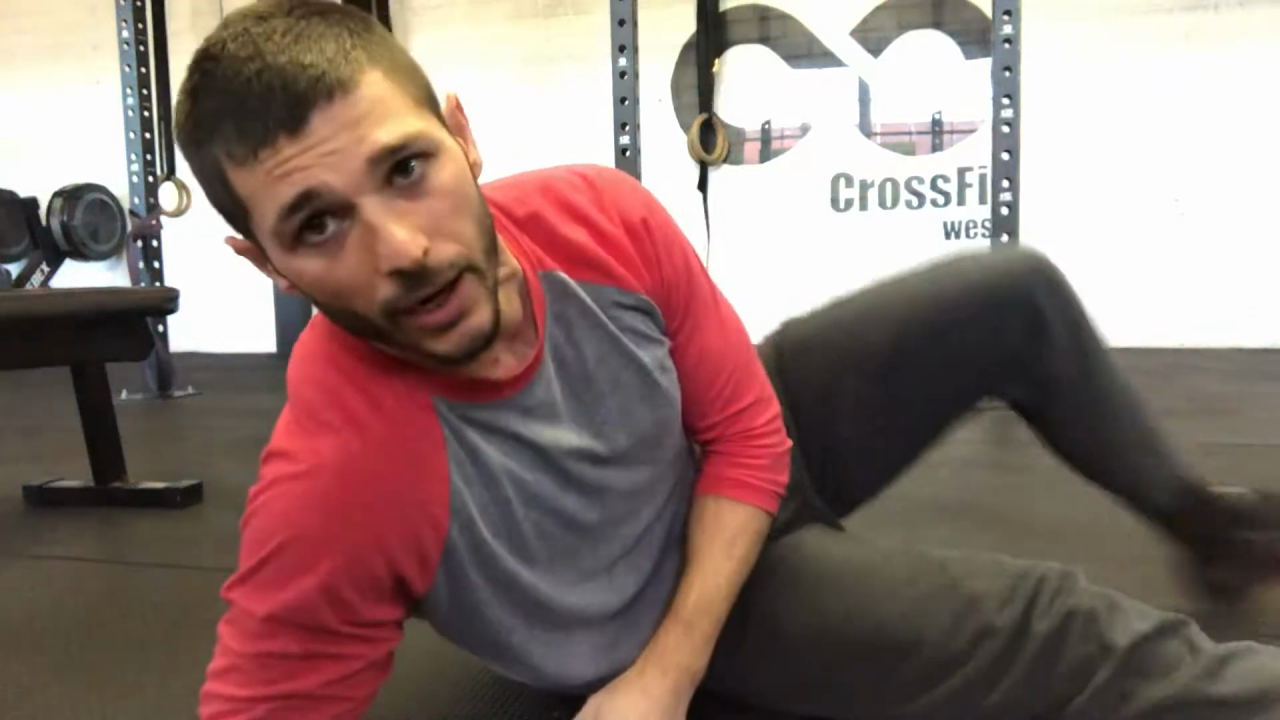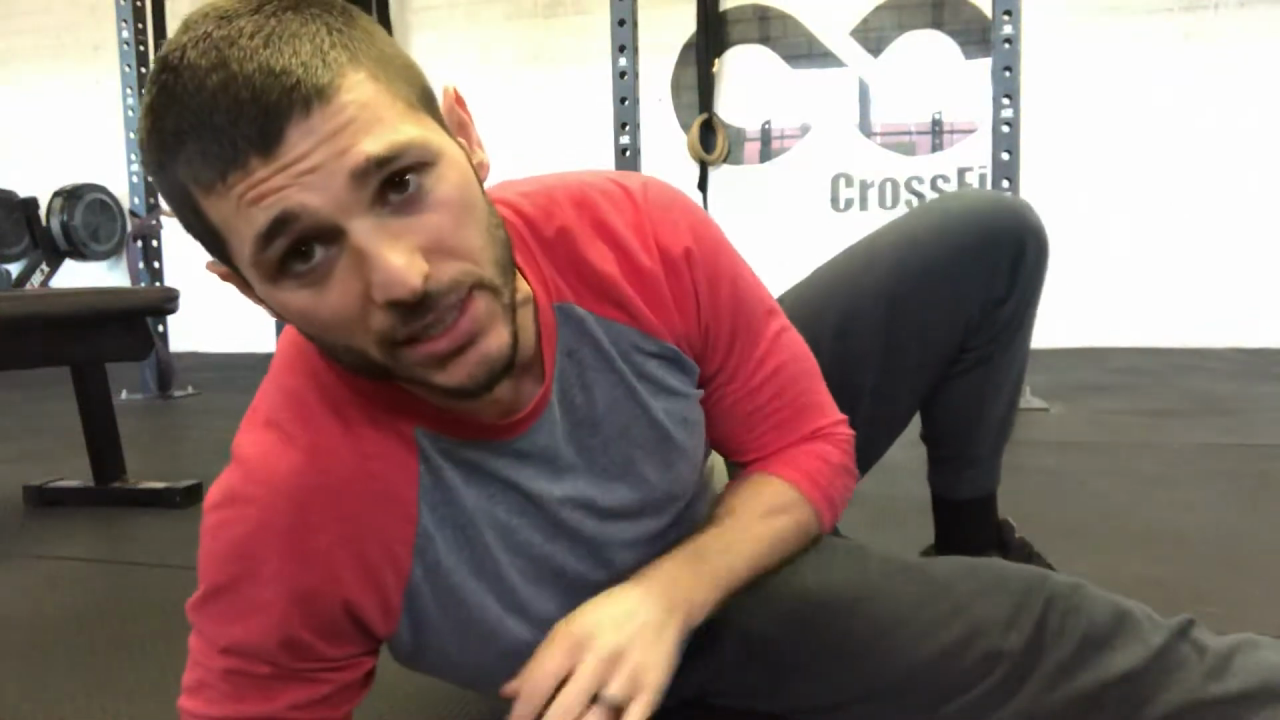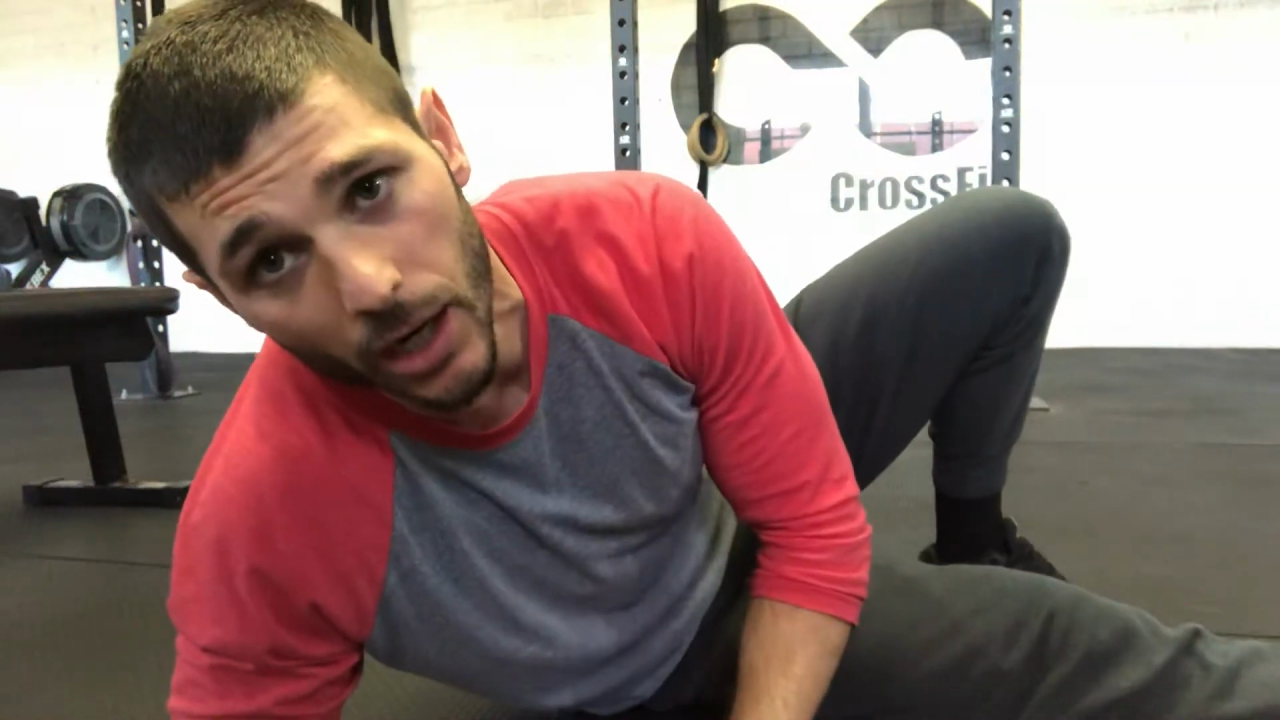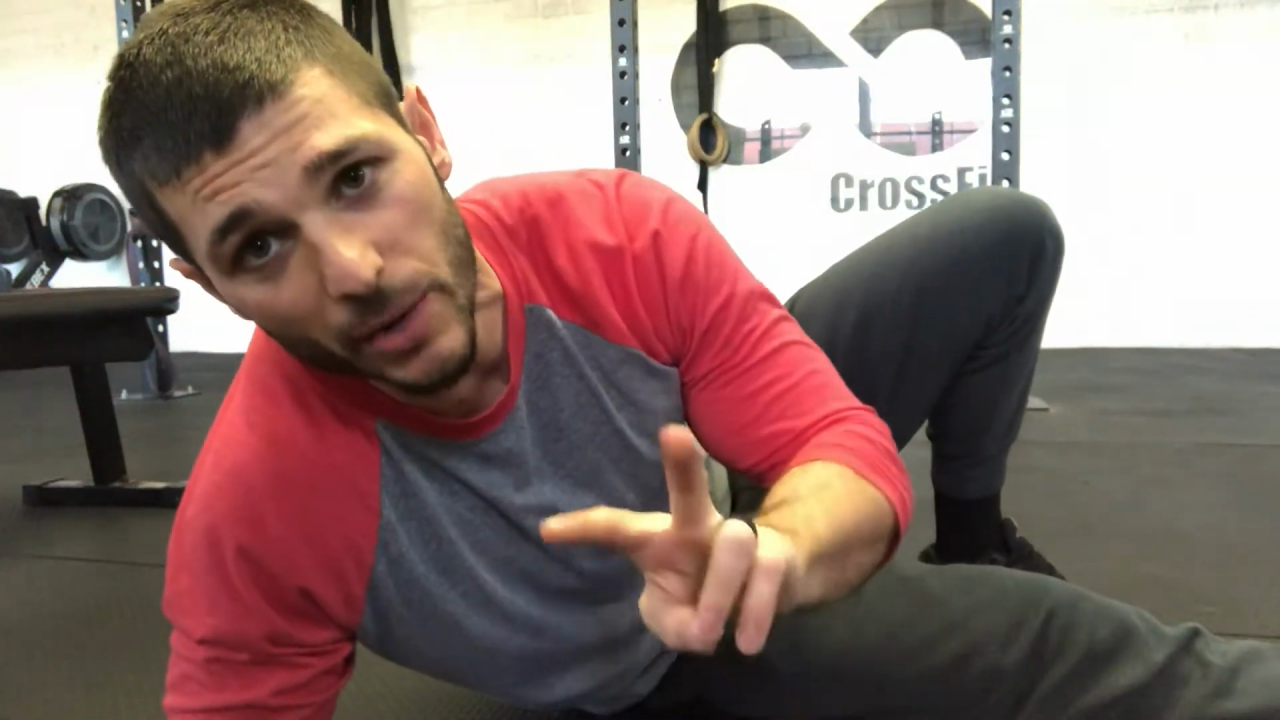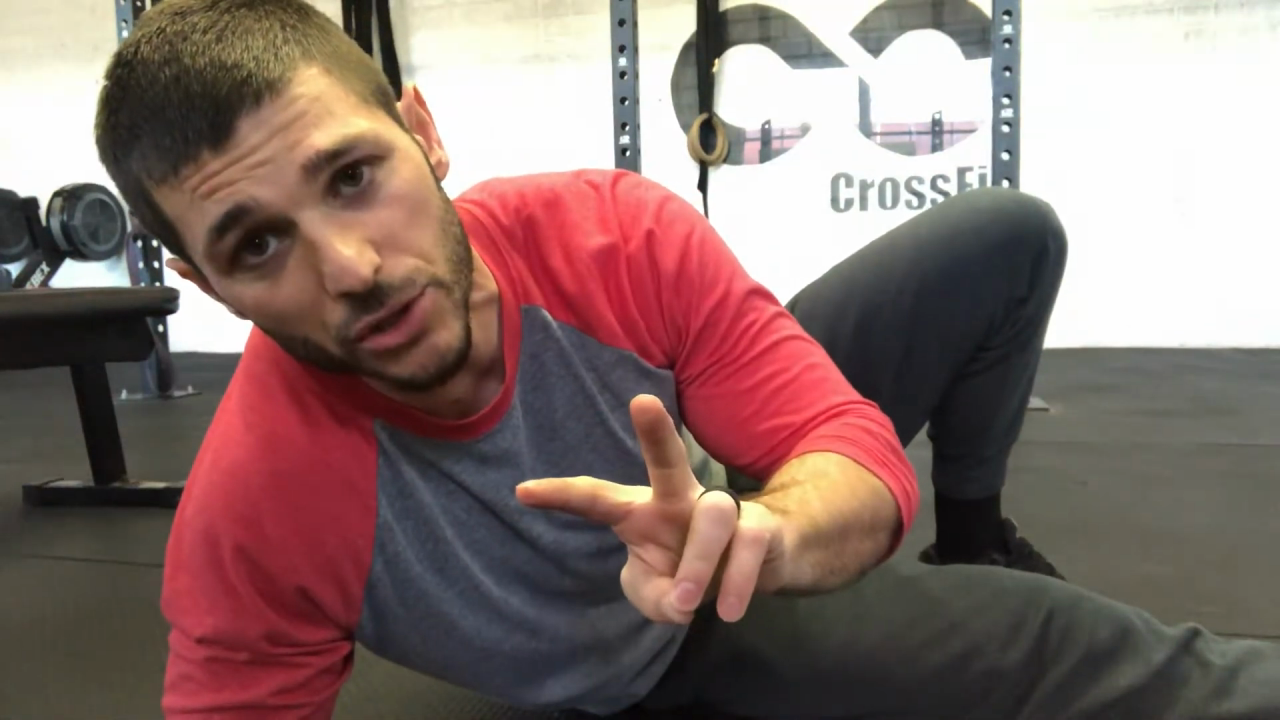
dt=1s
person 1, frame 1
left shoulder: (600, 216)
right shoulder: (328, 487)
left elbow: (744, 435)
left hip: (733, 466)
right hip: (694, 608)
left knee: (1012, 293)
right knee: (1055, 632)
person 1, frame 2
left shoulder: (634, 231)
right shoulder: (284, 511)
left elbow: (810, 447)
left wrist: (664, 595)
left hip: (736, 526)
left knee: (991, 239)
left ankle: (970, 540)
person 1, frame 3
left shoulder: (648, 239)
right shoulder: (258, 525)
left elbow: (815, 527)
left hip: (756, 520)
left knee: (1011, 238)
left ankle: (973, 539)
person 1, frame 4
left shoulder: (619, 233)
right shoulder: (251, 517)
left elbow: (850, 453)
left wrist: (768, 545)
left hip: (725, 531)
left knee: (1005, 238)
left ankle: (975, 542)
person 1, frame 5
left shoulder: (617, 233)
right shoulder: (248, 518)
left elbow: (853, 453)
left wrist: (762, 529)
left hip: (717, 488)
left knee: (1007, 239)
left ankle: (974, 541)
